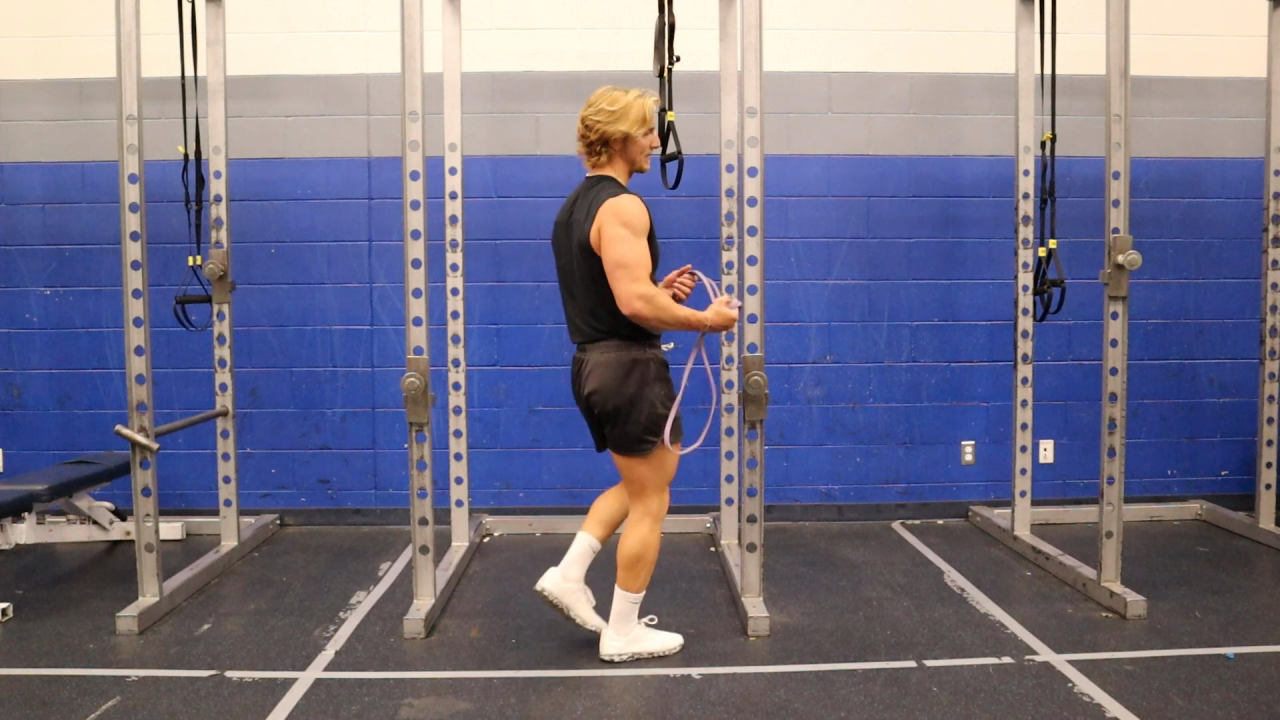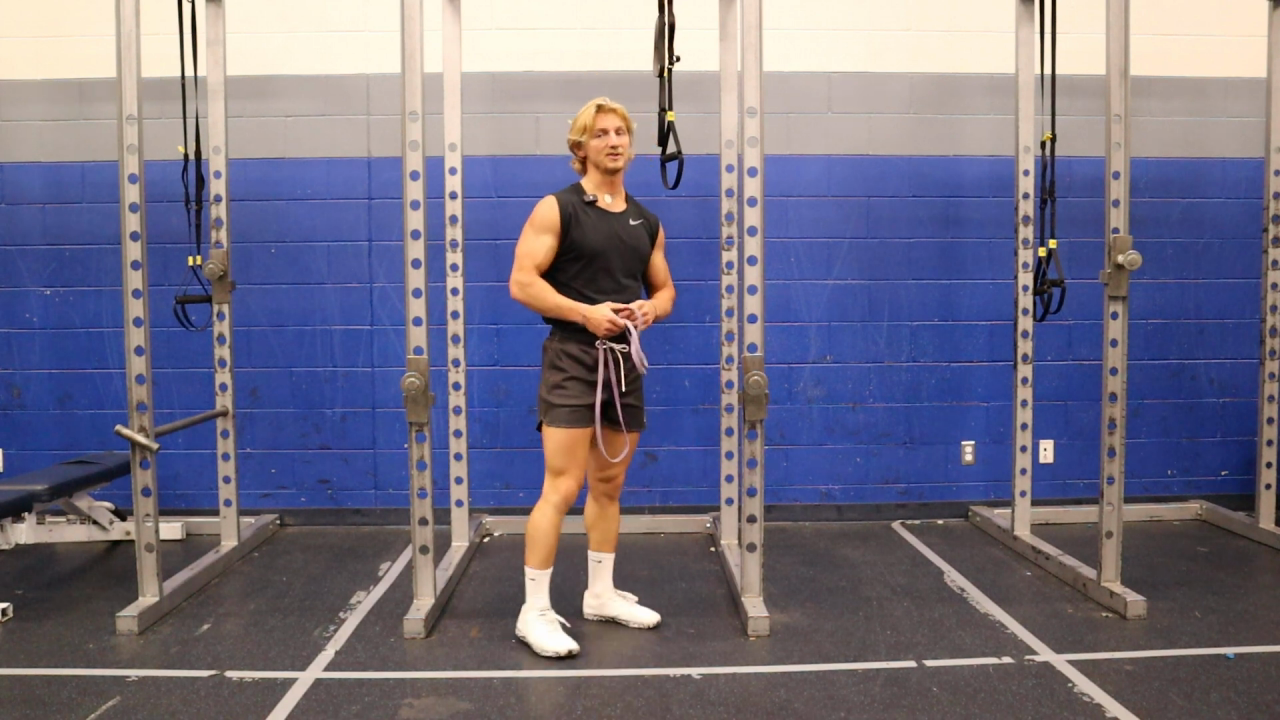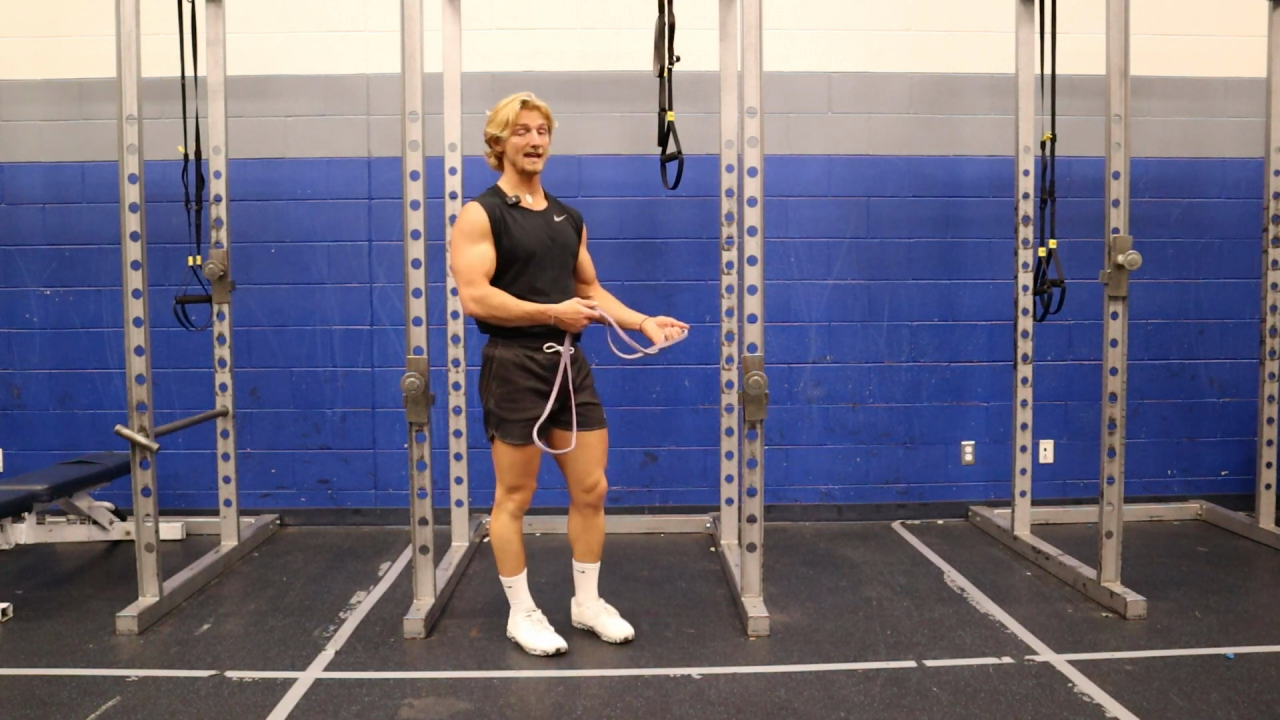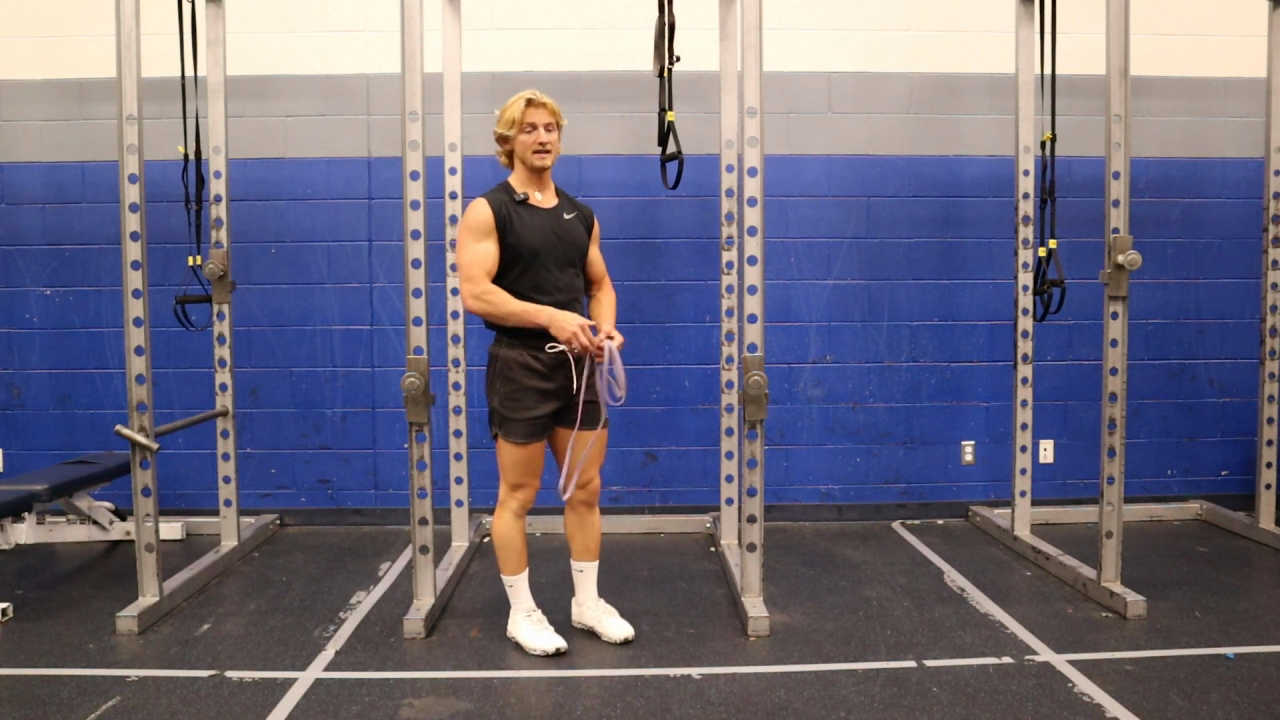
dt=1s
person 1, frame 1
left shoulder: (578, 203)
right shoulder: (622, 206)
right elbow: (634, 303)
left wrist: (662, 290)
right wrist: (703, 320)
left hip: (596, 362)
right hip: (630, 367)
left knee: (634, 485)
right knee: (651, 502)
left ankle: (568, 575)
right ankle: (622, 632)
person 1, frame 2
left shoulder: (646, 221)
right shoulder: (557, 208)
left elbow: (664, 288)
right elbow: (522, 282)
left wrist: (652, 308)
right wrist: (585, 312)
left hip: (624, 360)
right hip: (572, 357)
left knee: (609, 486)
right knee: (561, 488)
left ankle: (602, 592)
right ankle: (535, 610)
person 1, frame 3
left shoulder: (569, 218)
right shoulder: (481, 214)
left elbow: (589, 288)
right elbow: (475, 298)
left wrist: (643, 321)
right wrist: (552, 313)
left hip: (572, 363)
right hip: (515, 365)
left knee: (592, 489)
right knee: (515, 497)
left ankle: (588, 602)
right ankle: (521, 613)
person 1, frame 4
left shoulder: (580, 215)
right shoulder: (488, 211)
left elbow: (599, 283)
right elbow: (477, 294)
left wrist: (606, 324)
right wrist: (549, 319)
left hip: (578, 363)
right hip: (521, 365)
left knee: (586, 490)
right knee: (519, 496)
left ankle: (588, 602)
right ankle: (522, 612)
